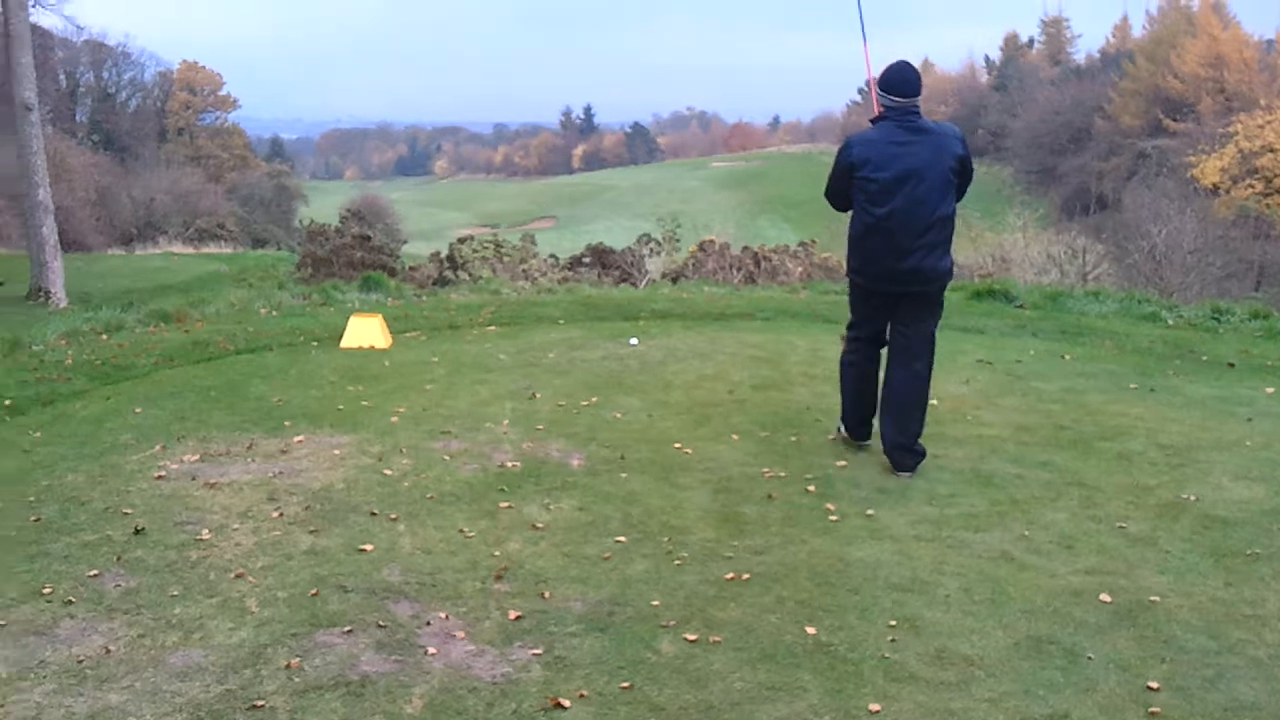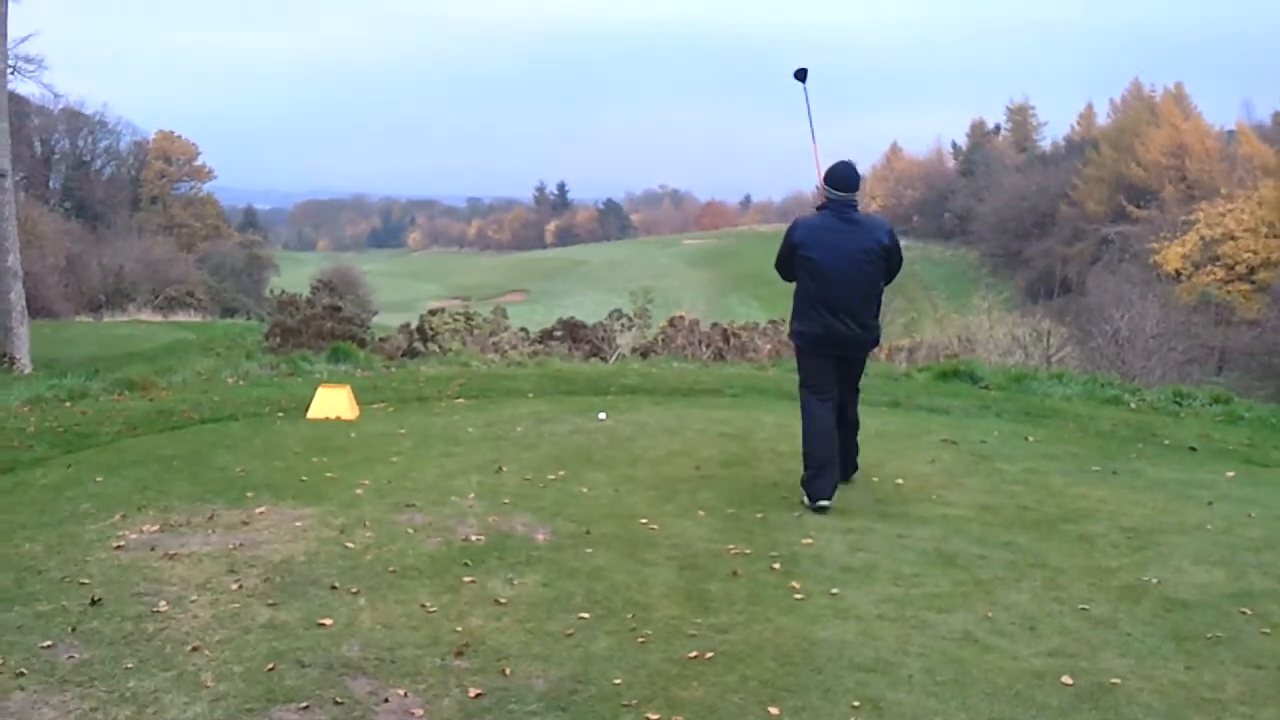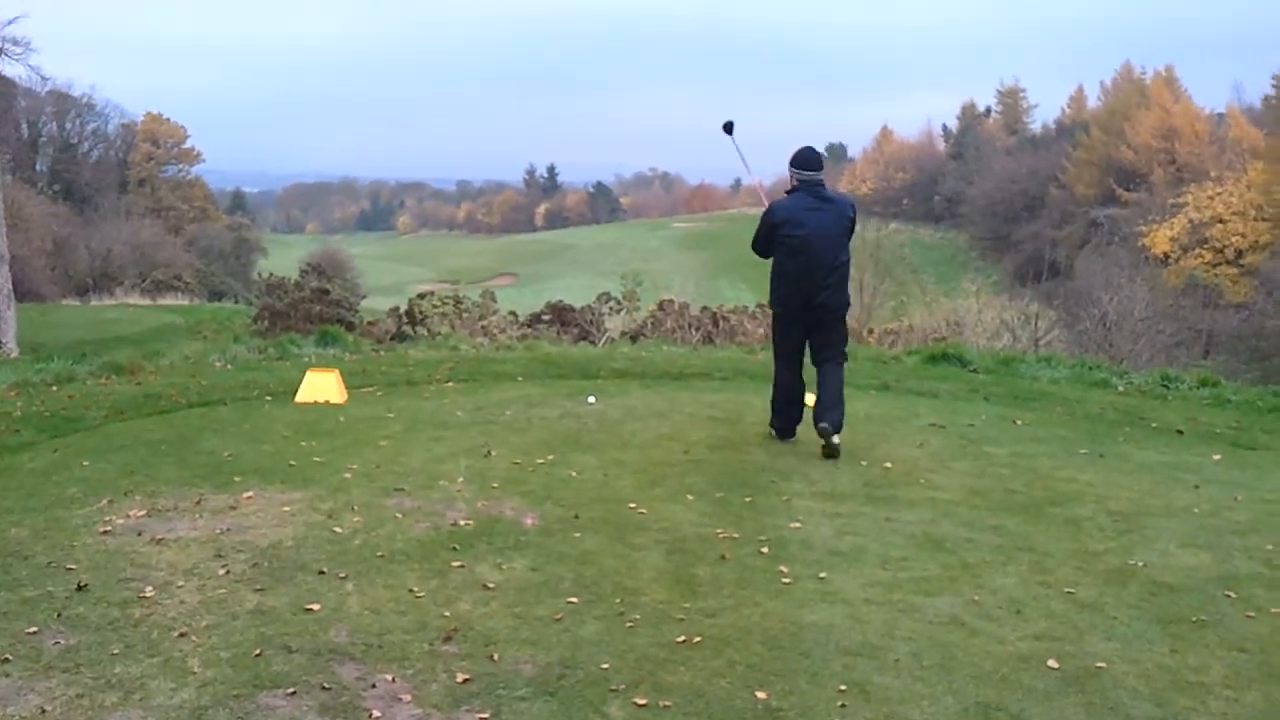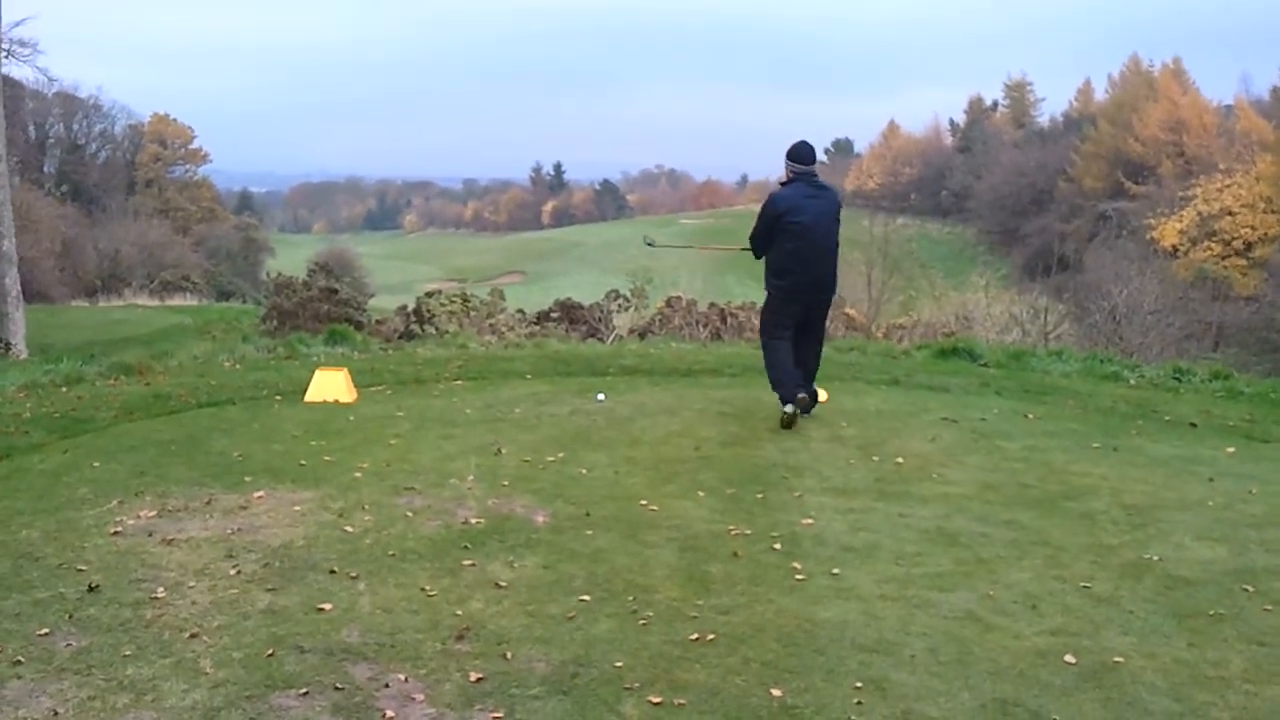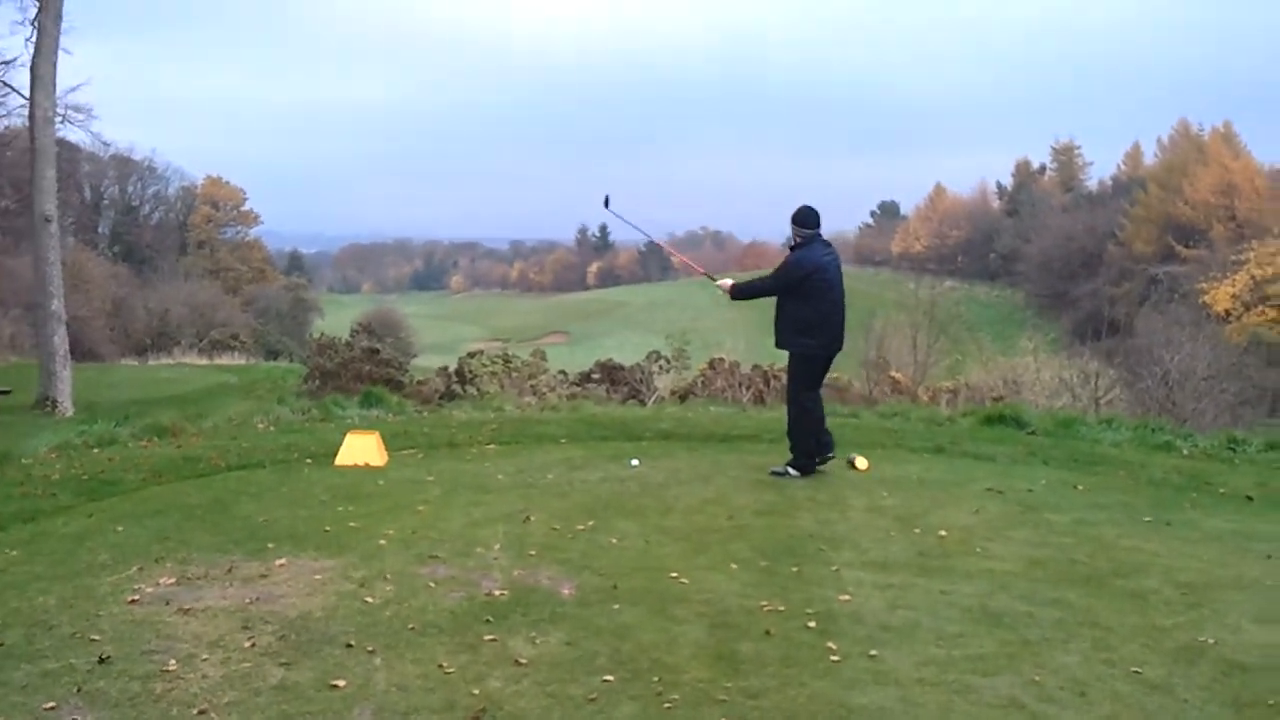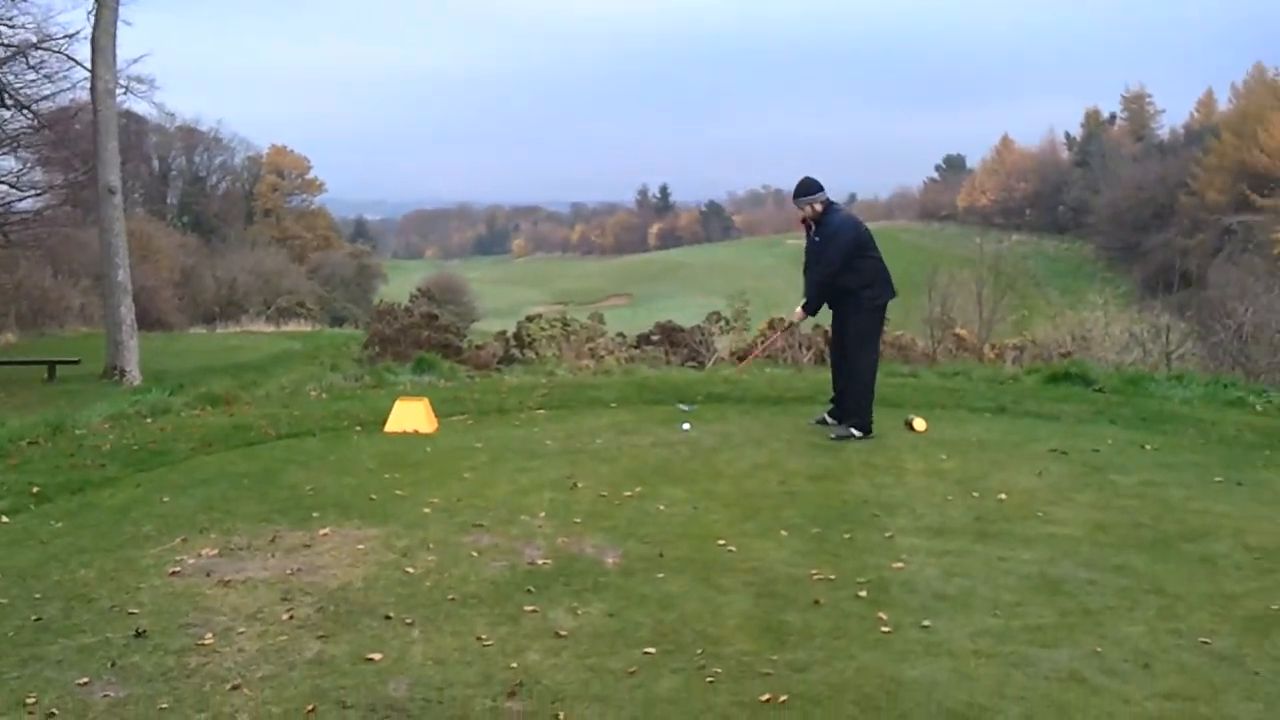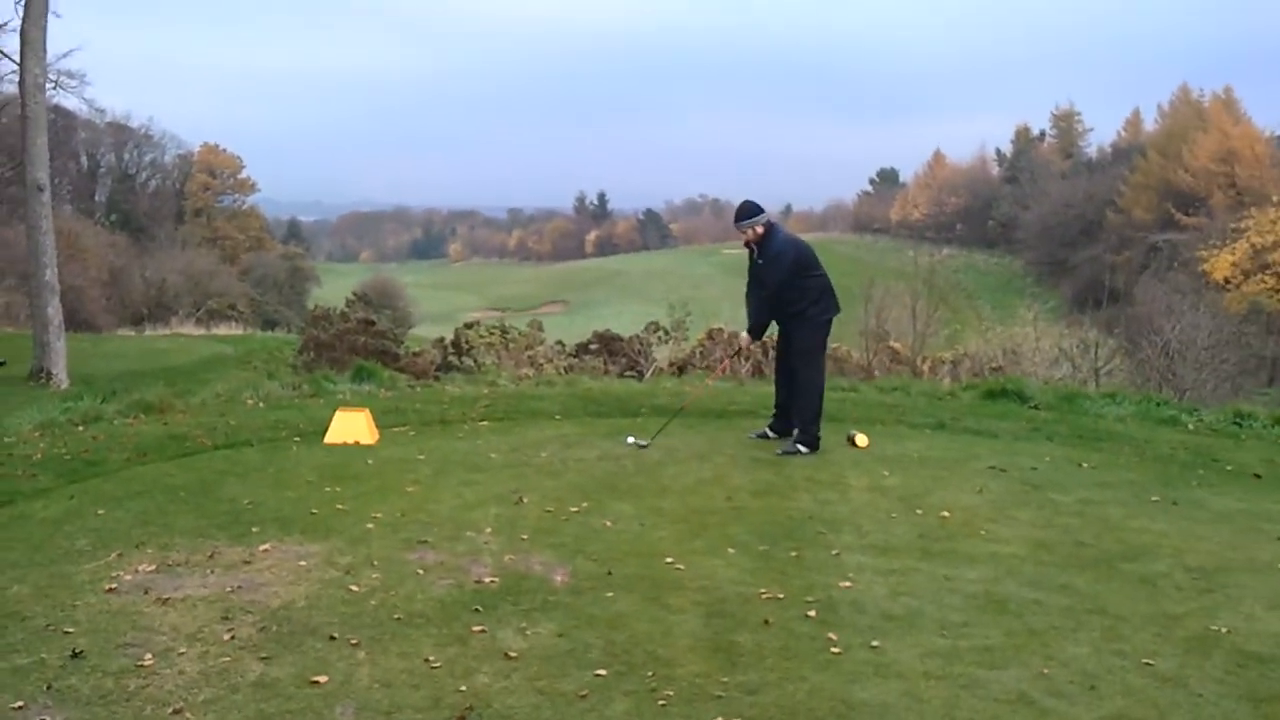
dt=0.7s
person 1, frame 1
left shoulder: (859, 145)
right shoulder: (952, 140)
left elbow: (837, 199)
right elbow: (960, 190)
left hip: (871, 269)
right hip: (927, 270)
left knee: (863, 343)
right knee: (913, 357)
left ankle: (857, 428)
right ankle: (904, 452)
person 1, frame 2
left shoulder: (802, 228)
right shoulder: (881, 230)
left elbow: (785, 271)
right elbow: (891, 272)
left hip: (814, 333)
right hip: (859, 334)
left knee: (818, 404)
right knee: (847, 399)
left ankle: (820, 488)
right ankle: (844, 468)
person 1, frame 3
left shoulder: (780, 210)
right shoulder: (845, 207)
left elbow: (761, 249)
left hip: (789, 302)
right hip: (832, 302)
left knee: (788, 362)
right knee: (831, 362)
left ankle: (784, 426)
right ankle: (830, 425)
person 1, frame 4
left shoulder: (779, 199)
right shoulder: (832, 197)
left elbow: (758, 240)
left wrist: (762, 252)
left hip: (786, 284)
right hip: (822, 284)
left knee: (776, 338)
right knee: (810, 340)
left ankle: (792, 395)
right ankle: (805, 397)
person 1, frame 5
left shoulder: (803, 260)
right shoulder: (824, 253)
left elbow: (771, 285)
right elbow: (779, 282)
left wrist: (734, 288)
right wrist: (741, 286)
left hip: (810, 341)
right hip: (824, 338)
left knee: (800, 398)
right knee: (808, 393)
left ankle: (802, 463)
right ankle: (822, 446)
person 1, frame 6
left shoulder: (841, 225)
right shoulder: (817, 225)
left elbow: (828, 271)
right elbow: (813, 267)
left wrist: (808, 306)
right wrist: (808, 300)
left hip: (867, 296)
right hip: (846, 297)
left knee: (860, 357)
right knee: (840, 354)
left ankle: (860, 424)
right ankle: (841, 411)
person 1, frame 7
left shoulder: (782, 247)
right shoulder: (760, 244)
left elbow: (771, 293)
right elbow: (756, 288)
left wrist: (753, 331)
right wrist: (752, 325)
left hip: (813, 312)
right hip: (792, 312)
left knee: (807, 371)
right knee: (785, 367)
left ankle: (807, 438)
right ankle: (782, 424)
